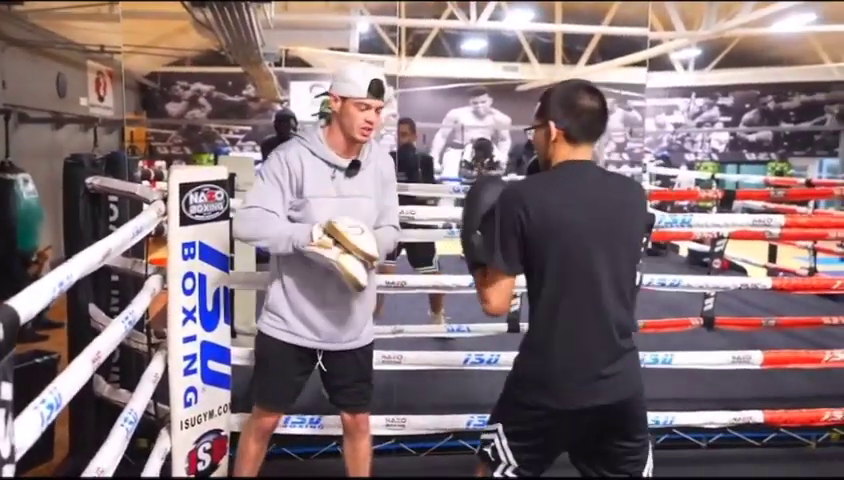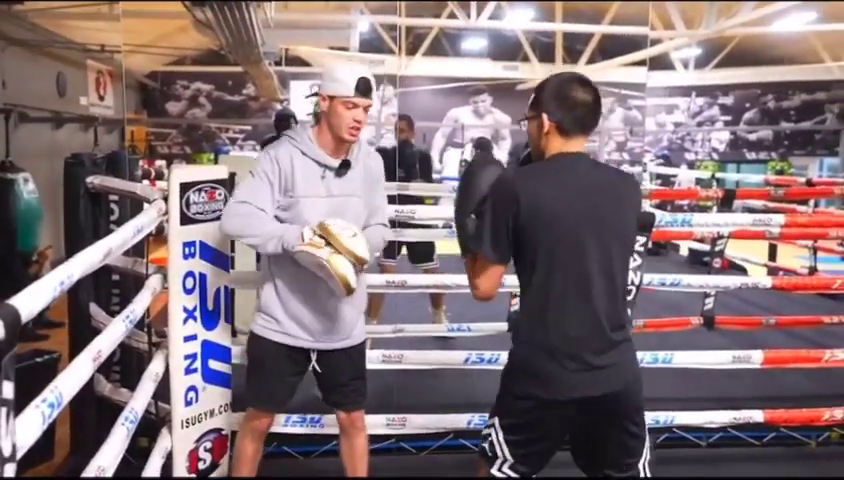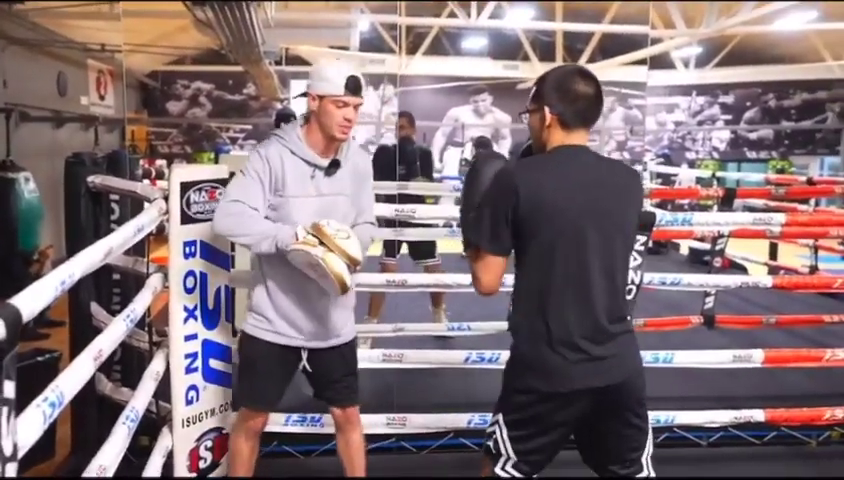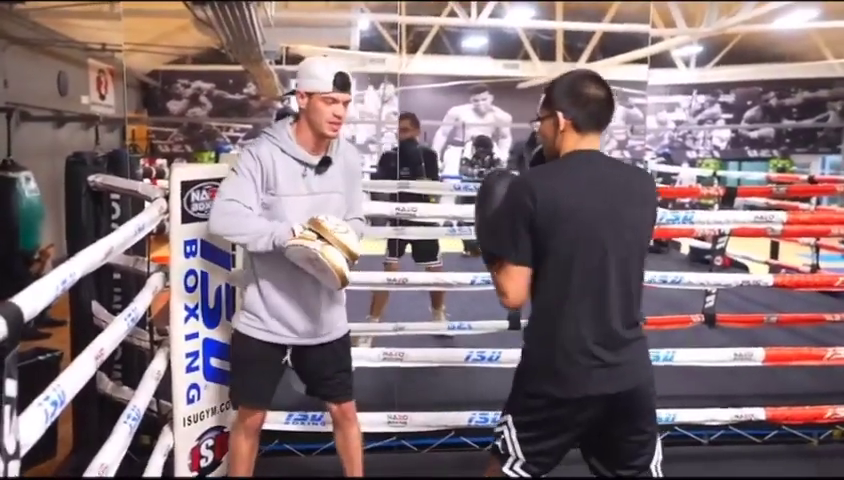
dt=0.1s
person 1, frame 1
left shoulder: (381, 163)
right shoulder: (292, 157)
left elbow: (390, 232)
right elbow: (247, 222)
left wrist: (366, 243)
right wrist: (313, 237)
left hip: (351, 325)
right hip: (289, 323)
left knee: (357, 420)
right knee: (263, 419)
person 1, frame 2
left shoulder: (370, 162)
right shoulder: (282, 157)
left elbow: (379, 230)
right elbow: (236, 219)
left wrist: (356, 244)
right wrist: (303, 238)
left hip: (342, 324)
right hip: (281, 323)
left knee: (352, 419)
right knee: (258, 420)
person 1, frame 3
left shoulder: (358, 161)
right shoulder: (271, 156)
left elbow: (366, 228)
right elbow: (229, 218)
right wrist: (296, 238)
left hip: (333, 322)
right hip: (273, 322)
left knee: (347, 414)
right knee: (251, 419)
person 1, frame 4
left shoulder: (348, 158)
right shoulder: (262, 154)
right elbow: (224, 218)
right wrist: (293, 234)
left hip: (325, 319)
right hip: (265, 320)
left knee: (344, 411)
right knee: (250, 418)
person 2, frame 1
left shoulder: (522, 199)
right shoulder: (633, 195)
left elbow: (495, 302)
left wrist: (474, 240)
left hip: (547, 384)
right hip: (620, 382)
person 2, frame 2
left shoulder: (514, 188)
right shoulder: (627, 188)
left elbow: (484, 287)
left wrist: (467, 219)
left hip: (541, 375)
right hip: (615, 374)
person 2, frame 3
left shoulder: (515, 180)
right shoulder: (627, 180)
left elbow: (486, 281)
left wrist: (472, 225)
left hip: (542, 371)
right hip: (617, 367)
person 2, frame 4
left shoulder: (531, 188)
right shoulder: (642, 186)
left elbow: (513, 295)
left wrist: (492, 247)
left hip: (555, 375)
right hip: (629, 373)
person 3, frame 1
left shoulder: (424, 160)
left wrist: (414, 173)
left hip: (419, 226)
left knee: (431, 275)
right knee: (385, 274)
left ankle: (438, 318)
person 3, frame 2
left shoulder: (422, 157)
right shoulder: (384, 156)
left wrist: (412, 169)
left hip: (417, 221)
right hip: (391, 220)
left knee: (432, 272)
right knee: (385, 272)
left ankle: (439, 315)
right ankle: (370, 325)
person 3, frame 3
left shoulder: (422, 153)
right shoulder: (385, 154)
left wrist: (412, 164)
right hip: (393, 219)
left knee: (434, 270)
right knee: (387, 271)
left ankle: (439, 314)
person 3, frame 4
left shoulder: (427, 155)
right shoulder: (390, 157)
left wrist: (417, 168)
left hip: (423, 220)
right hip: (397, 220)
left knee: (436, 272)
right knee: (389, 271)
left ankle: (439, 315)
